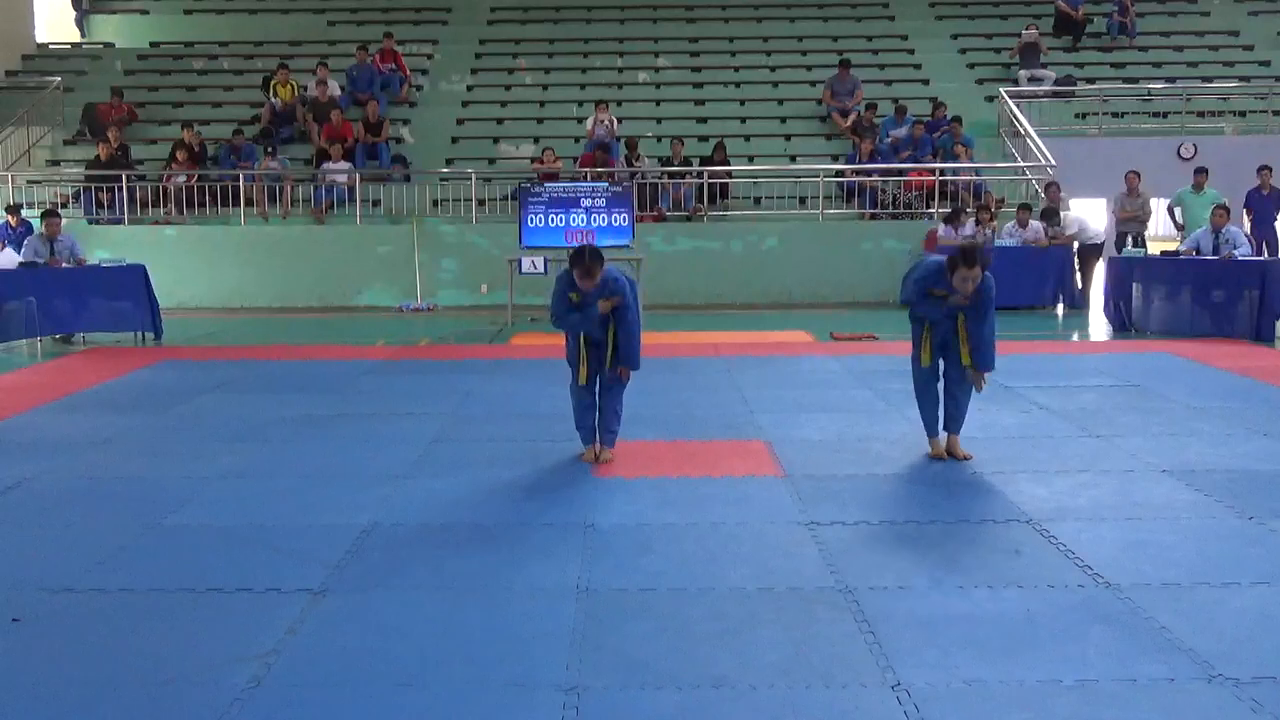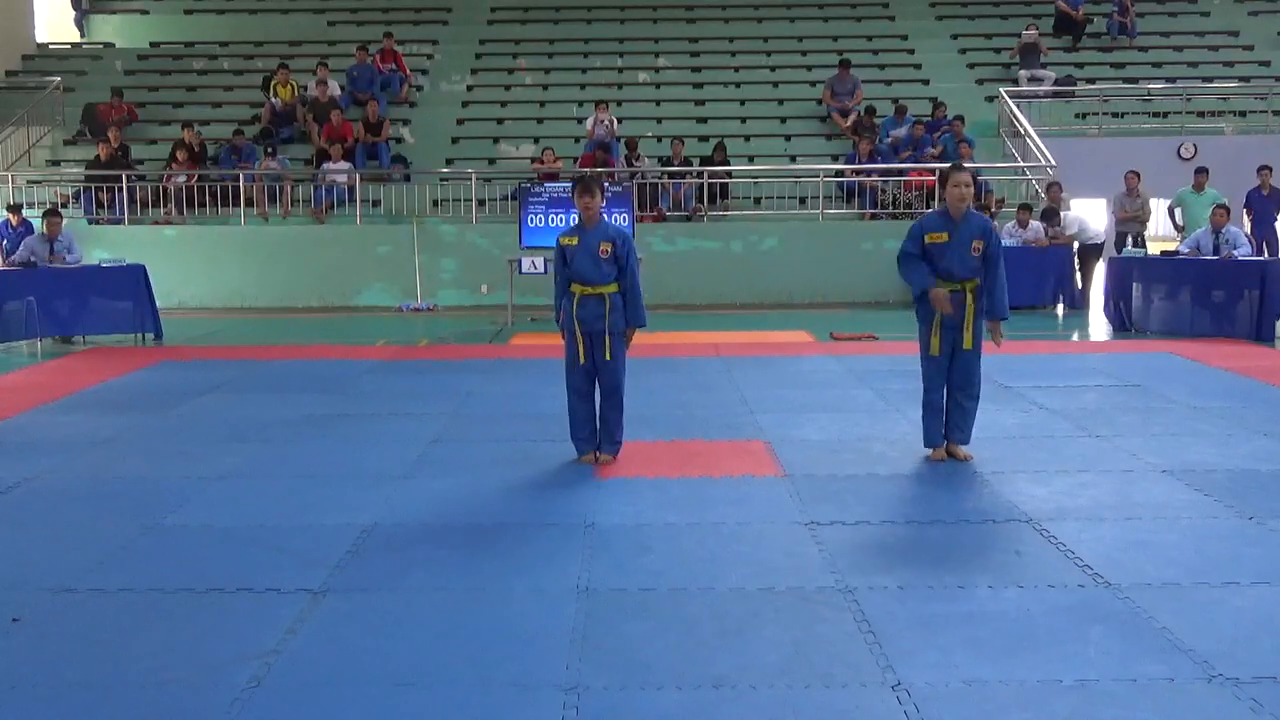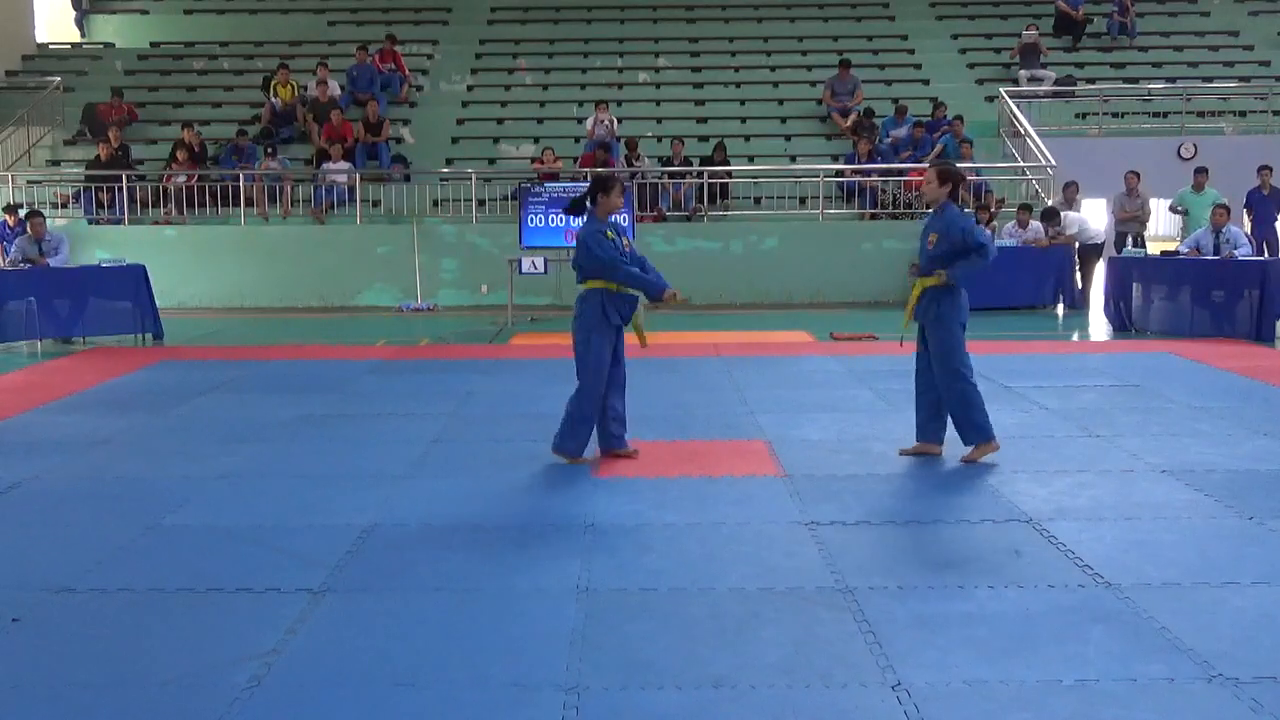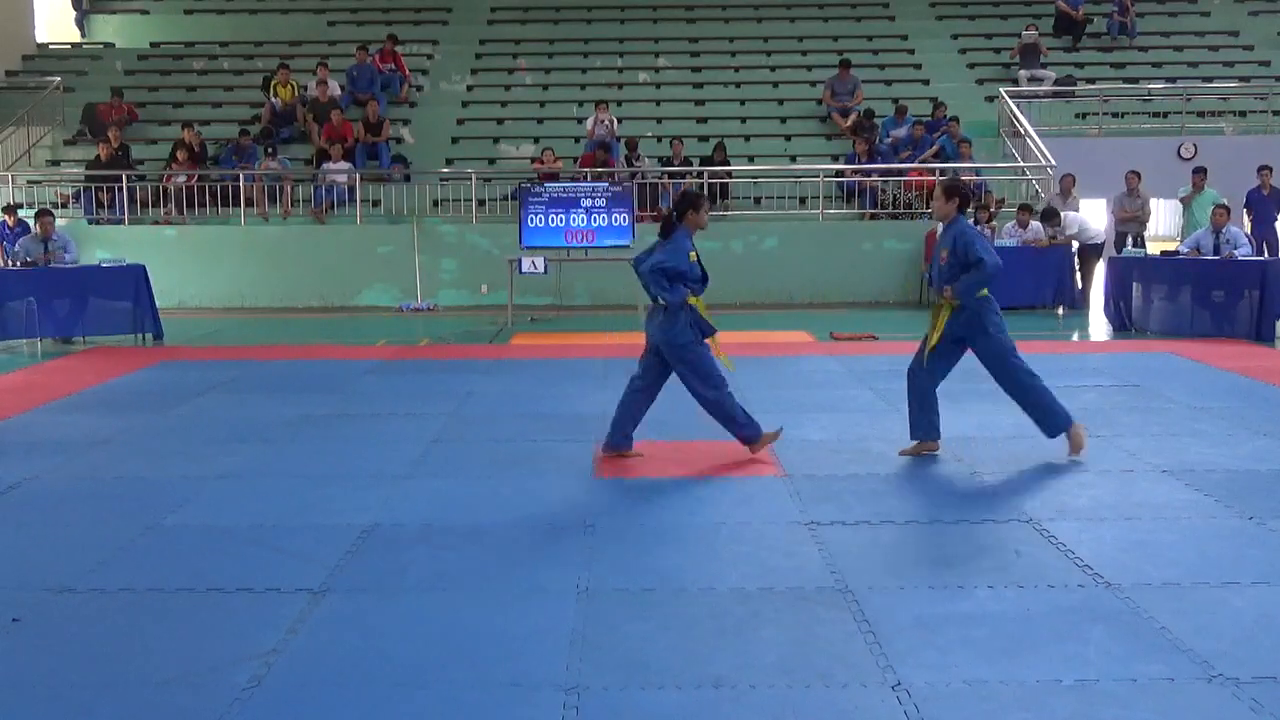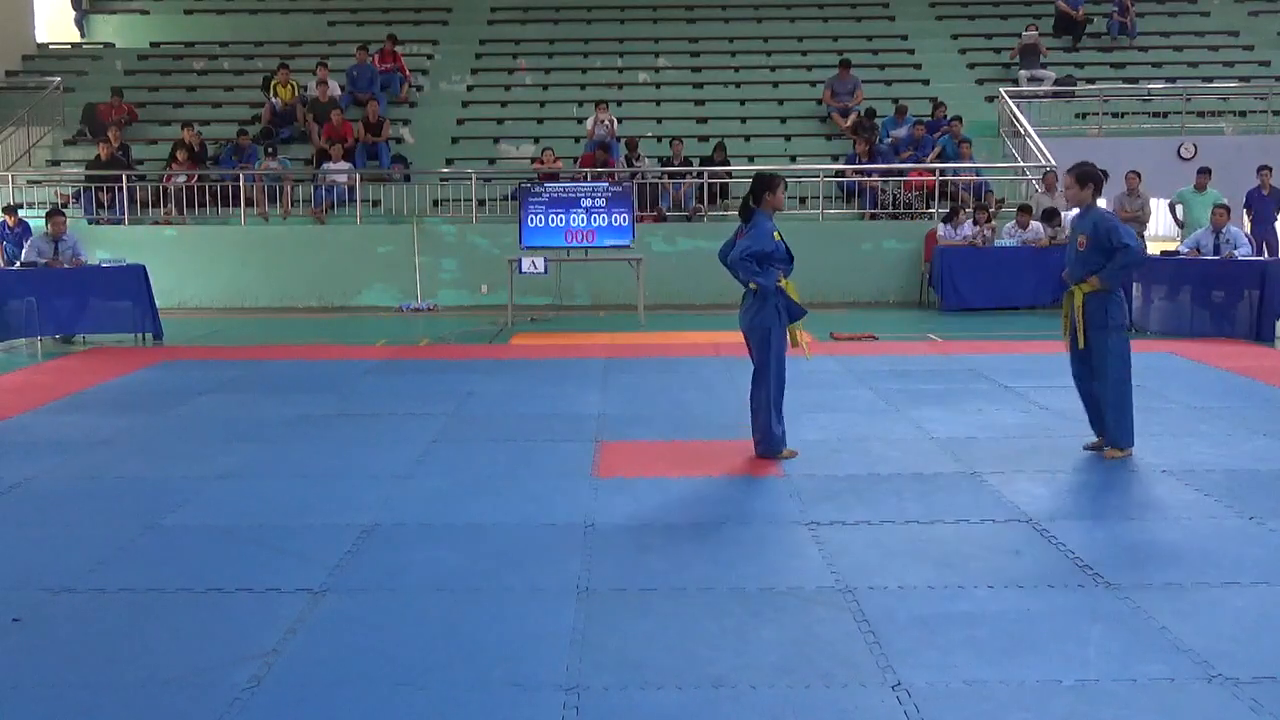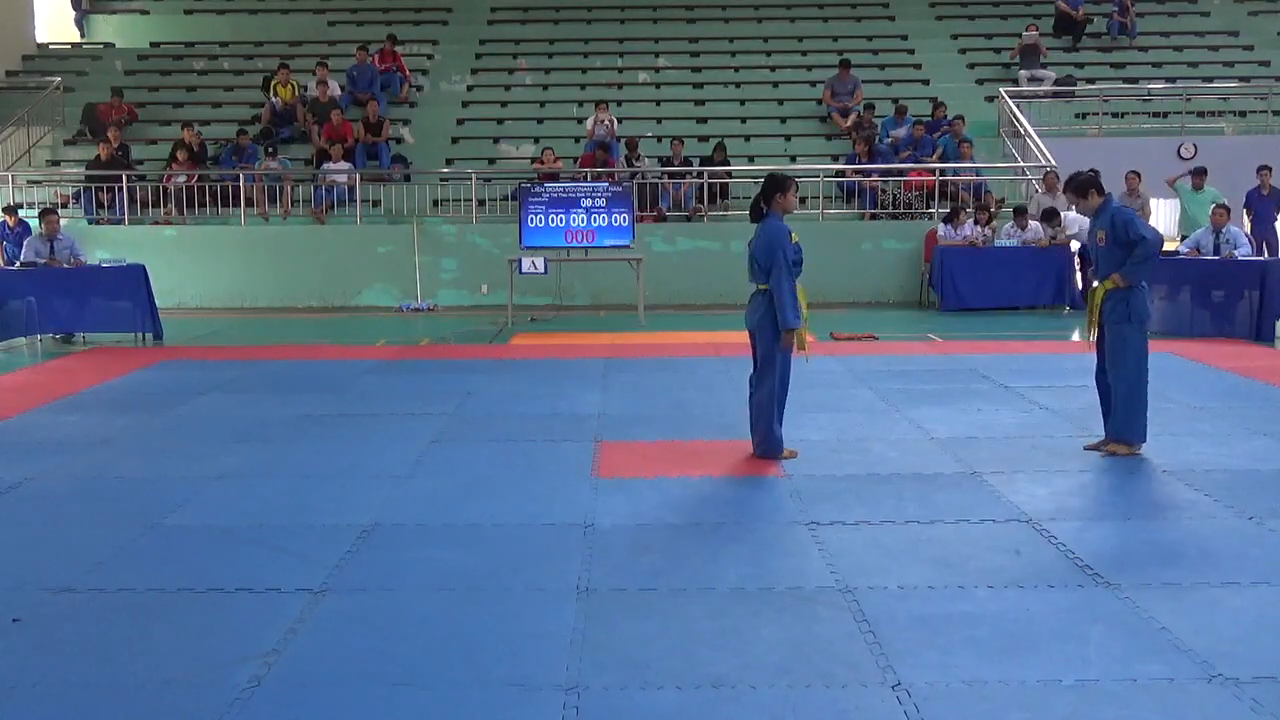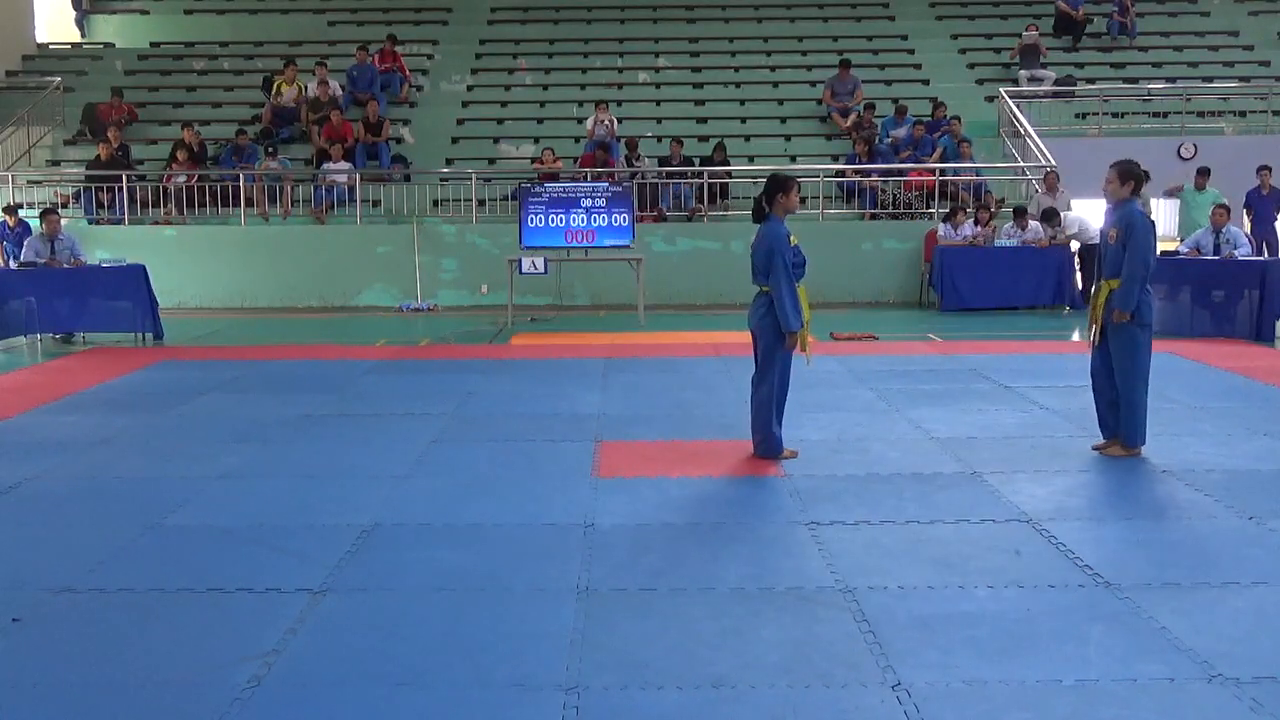
dt=0.7s
person 1, frame 1
left shoulder: (986, 284)
right shoulder: (928, 271)
left elbow: (983, 326)
right elbow: (910, 301)
left wrist: (979, 365)
right wrist: (947, 303)
left hip: (959, 320)
right hip: (928, 318)
left knee: (960, 375)
right knee: (926, 373)
left ankle: (953, 437)
right ankle: (934, 437)
person 1, frame 2
left shoulder: (984, 227)
right shoulder: (926, 225)
left elbow: (994, 272)
right elbow: (907, 260)
left wrist: (995, 315)
right wrist: (930, 290)
left hip: (969, 307)
right hip: (934, 306)
left knee: (967, 379)
right knee: (933, 377)
left ankle: (955, 441)
right ankle: (936, 443)
person 1, frame 3
left shoulder: (955, 220)
right shoulder: (936, 218)
left elbow: (985, 250)
left wrist: (951, 276)
right wrist: (921, 269)
left hip: (945, 305)
right hip: (932, 304)
left knee: (954, 373)
right knee: (929, 375)
left ankle: (984, 438)
right ankle: (930, 440)
person 1, frame 4
left shoulder: (964, 234)
right shoulder: (948, 233)
left elbow: (990, 266)
left wrist: (957, 290)
right wrist: (944, 291)
left hip: (977, 316)
right hip: (951, 317)
left knee: (1014, 374)
right knee: (920, 374)
left ankle: (1067, 427)
right ankle: (927, 438)
person 1, frame 5
left shoulder: (1103, 221)
right shoulder: (1078, 221)
left elbow: (1134, 250)
left wrist: (1104, 279)
right wrist: (1070, 273)
left hip: (1104, 307)
right hip: (1082, 306)
left knee: (1112, 374)
right knee: (1085, 374)
left ankle: (1121, 442)
right ankle: (1107, 434)
person 1, frame 6
left shoulder: (1120, 215)
right shoulder: (1098, 220)
left elbow: (1152, 241)
left wrist: (1127, 276)
right wrist: (1100, 276)
left hip: (1126, 304)
right hip: (1109, 303)
left knee: (1126, 371)
right knee: (1106, 372)
left ankle: (1129, 438)
right ankle: (1114, 434)
person 1, frame 7
left shoulder: (1136, 218)
right shoulder: (1113, 214)
left elbow: (1138, 266)
left wrist: (1123, 306)
right wrist: (1100, 300)
left hip: (1129, 307)
right hip: (1110, 303)
left knee: (1129, 374)
right knee: (1102, 372)
left ankle: (1130, 441)
right ankle: (1114, 434)
person 2, frame 1
left shoulder: (618, 284)
right shoulder: (564, 281)
left elbow: (627, 324)
right elbow: (558, 319)
left wrist: (627, 361)
right wrist: (596, 311)
left hip: (611, 334)
right hip: (580, 334)
left knee: (612, 385)
right knee: (582, 383)
left ankle: (607, 443)
right ankle: (589, 443)
person 2, frame 2
left shoulder: (618, 236)
right shoulder: (565, 239)
left elbow: (631, 280)
right elbow: (561, 281)
left wrist: (633, 321)
right wrist: (562, 319)
left hip: (610, 314)
right hip: (577, 314)
left knee: (611, 383)
right knee: (579, 383)
left ankle: (609, 445)
right ankle: (585, 446)
person 2, frame 3
left shoulder: (614, 229)
right shoulder: (591, 233)
left elbow: (637, 262)
right elbow: (619, 268)
left wrist: (663, 287)
right wrist: (659, 289)
left hip: (610, 312)
right hip: (595, 312)
left knee: (614, 381)
right knee: (593, 381)
left ankle: (614, 442)
right ankle: (568, 445)
person 2, frame 4
left shoulder: (674, 241)
right shoulder: (679, 247)
left elbow: (640, 262)
right elbow: (648, 269)
right wrist: (674, 298)
left hip: (664, 322)
right hip: (679, 326)
left knee: (646, 382)
right knee: (712, 384)
left ankle: (617, 442)
right ankle: (751, 436)
person 2, frame 5
left shoulder: (753, 225)
right shoulder: (763, 228)
left elbow: (726, 255)
right elbow: (737, 258)
right wrist: (766, 280)
left hip: (759, 308)
right hip: (767, 310)
left knee: (767, 377)
right knee: (769, 378)
left ankle: (769, 440)
right ankle: (769, 445)
person 2, frame 6
left shoulder: (765, 228)
right shoulder: (780, 232)
right elbow: (782, 281)
right wrist: (789, 325)
left hip: (760, 309)
right hip: (773, 313)
left knee: (763, 378)
right knee: (773, 379)
left ankle: (764, 441)
right ankle: (769, 445)
person 2, frame 7
left shoulder: (769, 229)
right shoulder: (778, 234)
right elbow: (782, 283)
right wrist: (791, 326)
left hip: (765, 312)
right hip: (775, 315)
left knee: (767, 379)
right knee: (773, 380)
left ankle: (765, 441)
right ankle: (769, 445)
